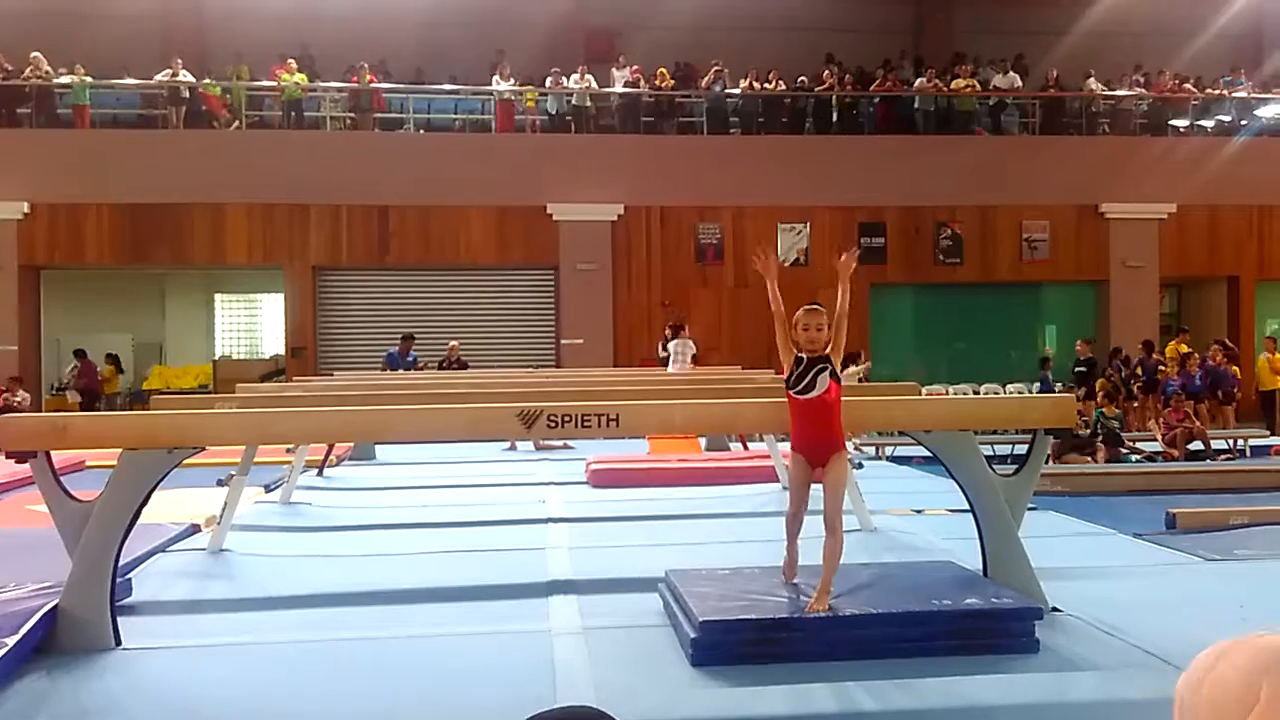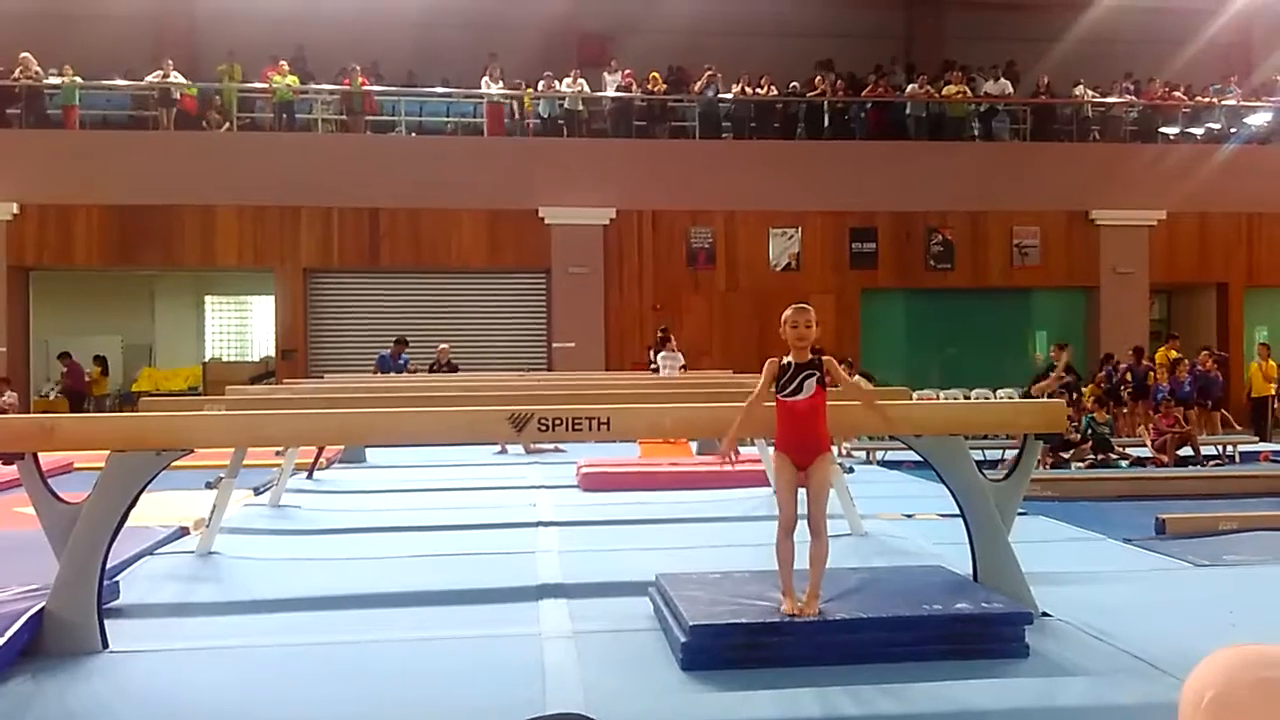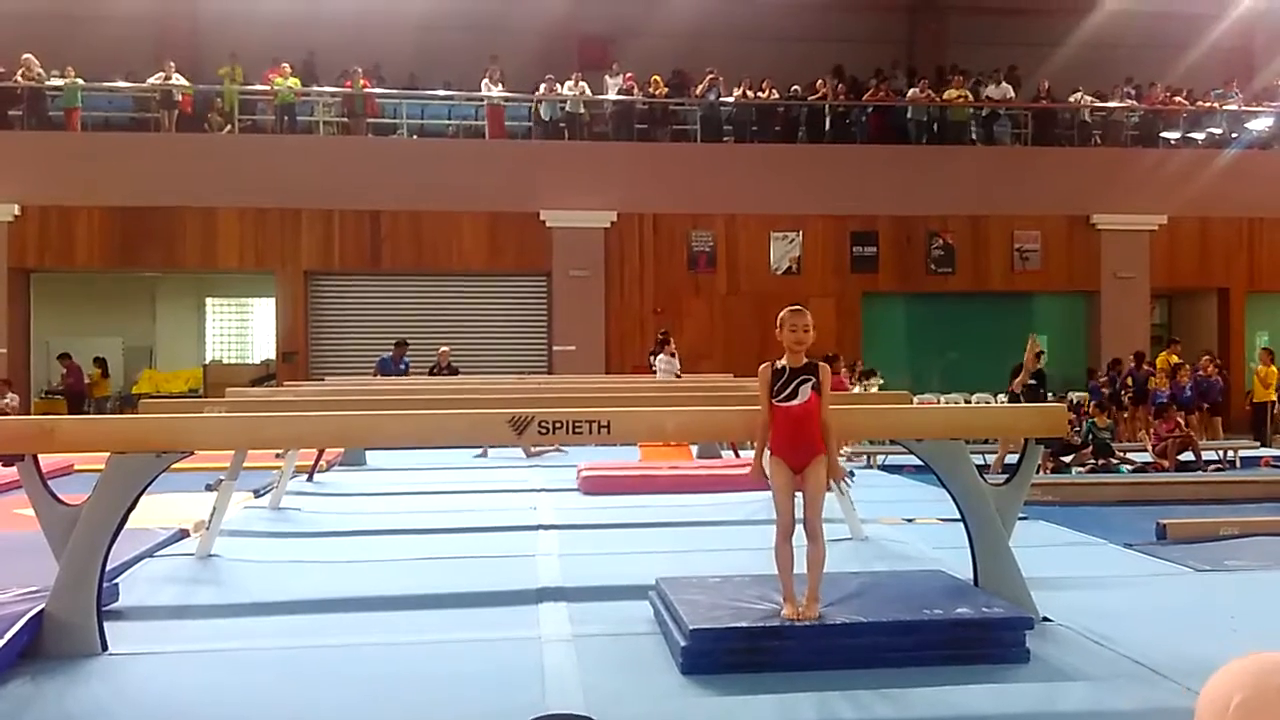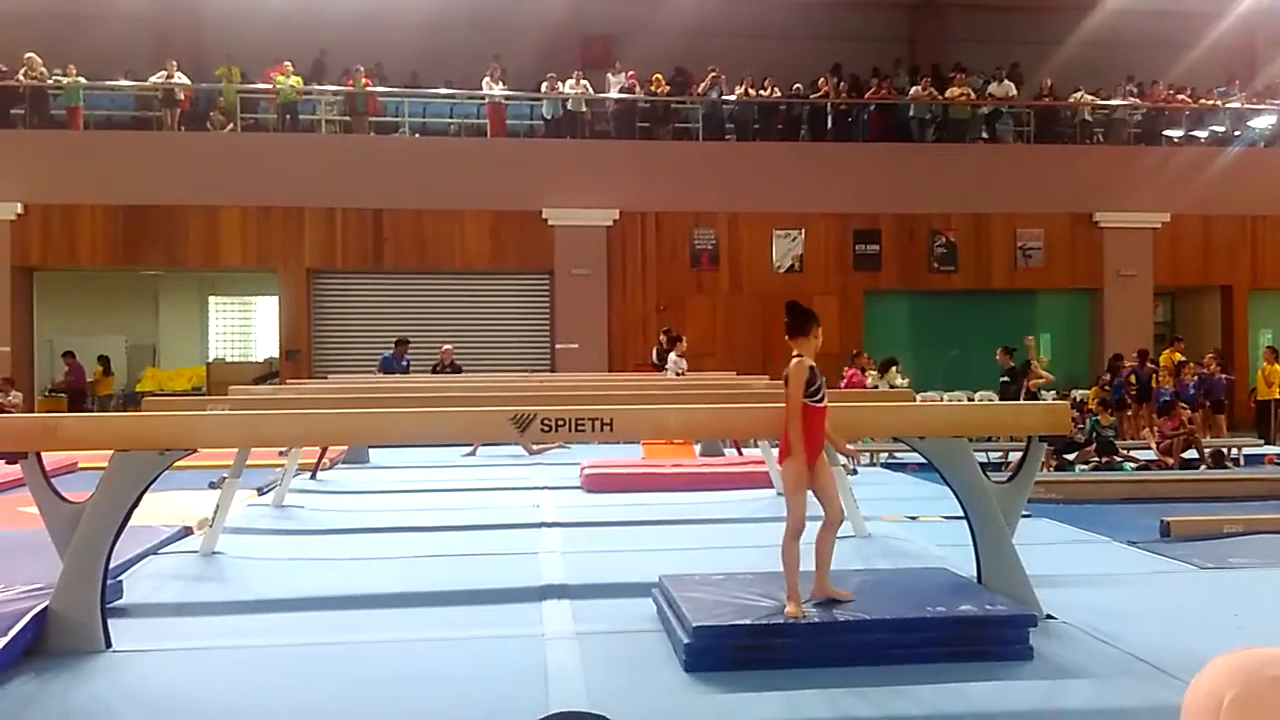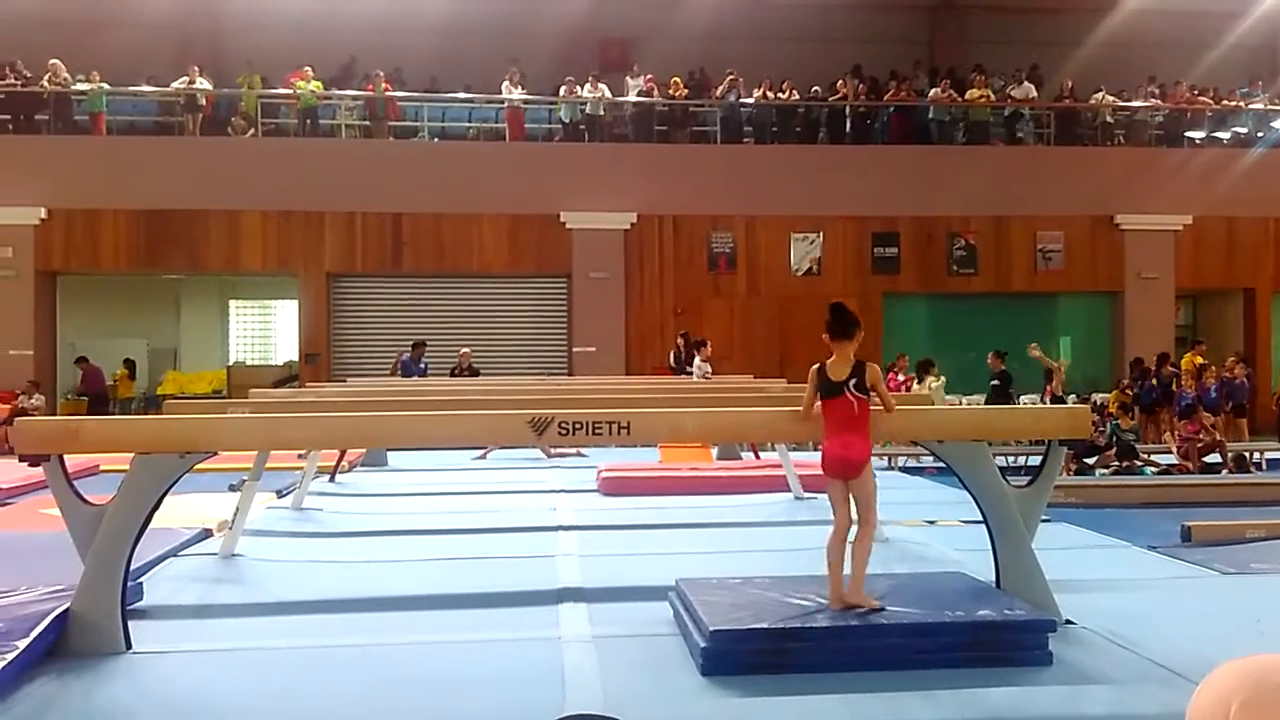
dt=0.5s
person 1, frame 1
left shoulder: (833, 359)
right shoulder: (790, 360)
left elbow: (843, 314)
right elbow: (777, 315)
left wrist: (843, 279)
right wrist: (772, 280)
left hip: (834, 451)
right hip: (801, 450)
left knee: (832, 519)
right knee: (795, 511)
left ankle: (824, 590)
right ankle: (791, 553)
person 1, frame 2
left shoulder: (825, 365)
right shoulder: (775, 366)
left elbow: (852, 388)
right elbow: (755, 399)
left wrist: (883, 412)
right wrist: (733, 434)
left hip: (820, 452)
right hip: (785, 452)
left knee: (817, 523)
right knee: (786, 522)
left ankle: (814, 594)
right ankle: (787, 593)
person 1, frame 3
left shoulder: (820, 370)
right shoulder: (768, 371)
left elbow: (825, 419)
right elbow: (765, 419)
left wrist: (833, 461)
right wrist: (757, 460)
left hip: (814, 456)
right hip: (781, 457)
left knee: (813, 527)
right knee: (785, 527)
left ankle: (812, 598)
right ankle: (788, 598)
person 1, frame 4
left shoulder: (810, 367)
right shoulder: (800, 366)
right elbow: (794, 415)
left wrist: (839, 445)
right wrist: (797, 460)
left hip: (815, 453)
right hip: (795, 453)
left knee: (835, 515)
right knee: (796, 524)
left ankle: (822, 585)
right ankle: (792, 596)
person 1, frame 5
left shoulder: (817, 372)
right shoulder: (870, 371)
left elbow: (806, 412)
right elbow: (889, 407)
right wrist: (879, 403)
left hip: (830, 455)
right hip: (857, 455)
left knee: (841, 523)
right knee: (867, 524)
left ankle: (837, 592)
right ankle: (857, 590)
